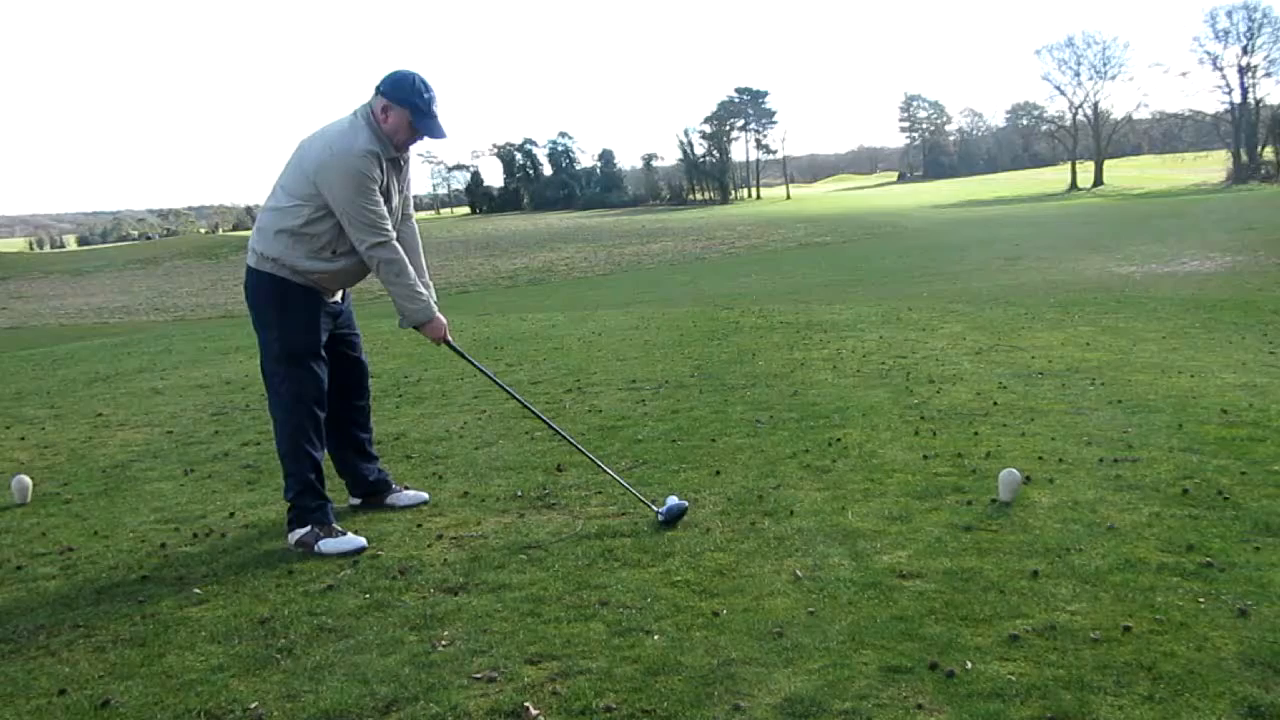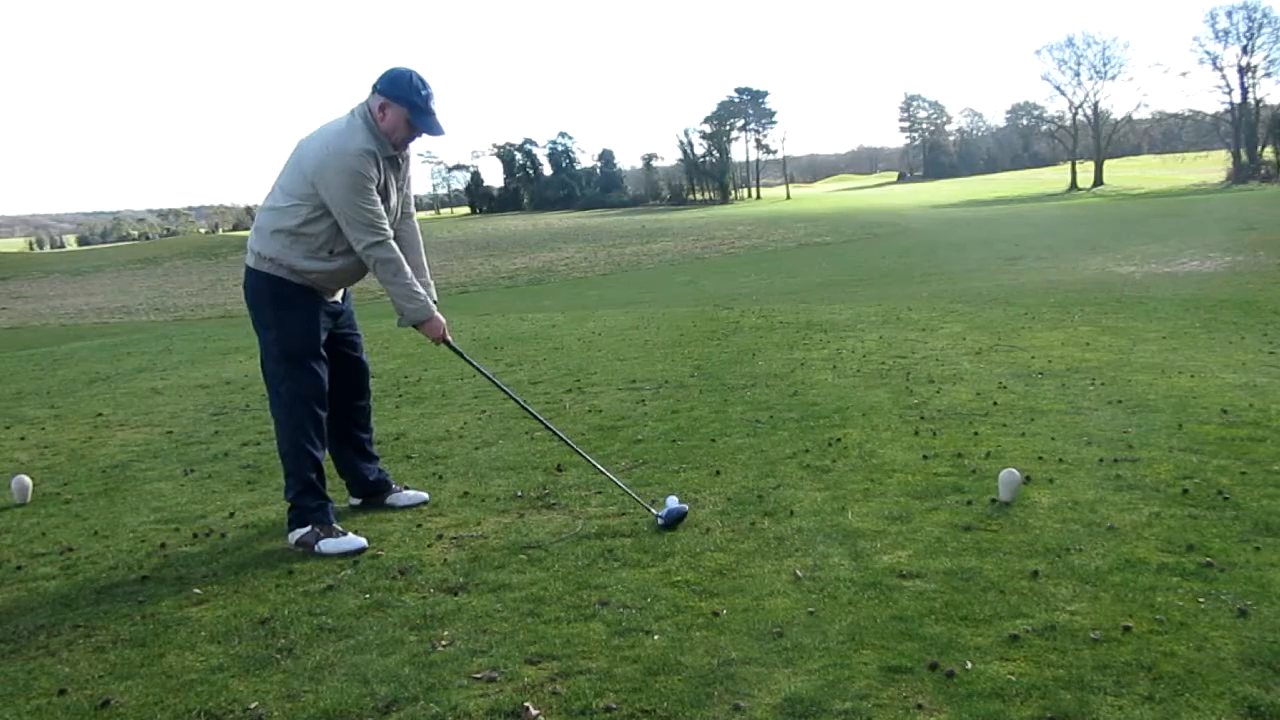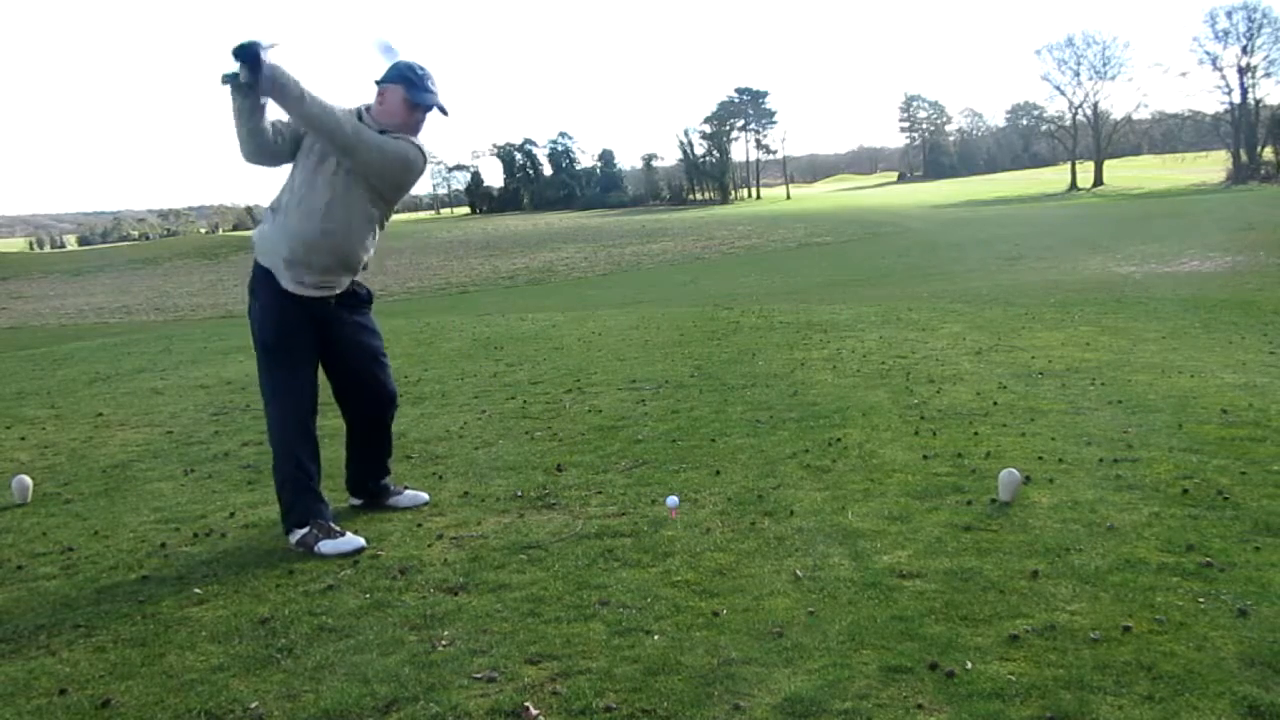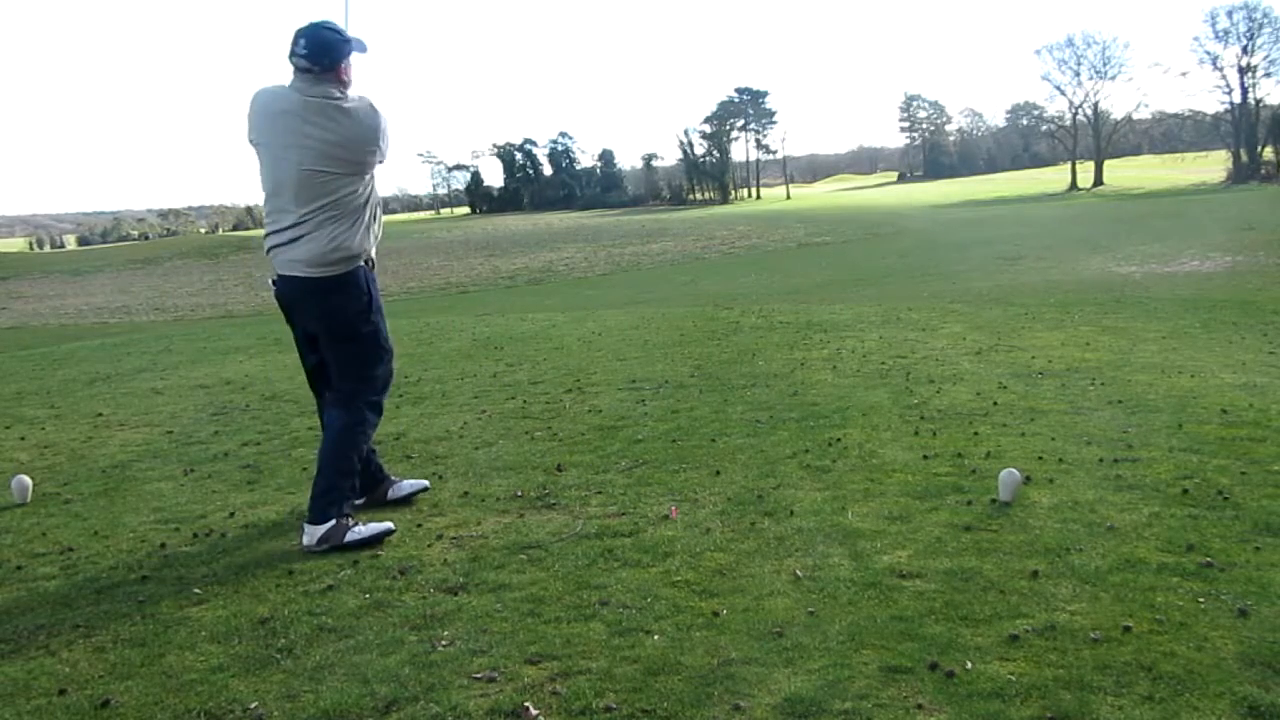
dt=0.7s
person 1, frame 1
left shoulder: (392, 150)
right shoulder: (349, 153)
left elbow: (403, 227)
right elbow: (378, 246)
left wrist: (425, 299)
right wrist: (421, 312)
left hip: (327, 283)
right hip: (284, 283)
left knee: (350, 385)
right knee: (302, 397)
left ankle: (368, 483)
right ankle: (308, 519)
person 1, frame 2
left shoulder: (394, 151)
right shoulder: (346, 153)
left elbow: (403, 227)
right elbow: (375, 245)
left wrist: (425, 297)
right wrist: (419, 311)
left hip: (328, 284)
right hip: (284, 283)
left knee: (350, 384)
right knee: (302, 398)
left ankle: (368, 483)
right ankle: (308, 520)
person 1, frame 3
left shoulder: (408, 155)
right shoulder: (327, 123)
left elbow: (337, 134)
right elbow: (261, 149)
left wrist: (274, 79)
right wrist: (249, 92)
left hip: (340, 293)
right hip: (278, 282)
left knee: (375, 394)
right knee: (292, 407)
left ankle: (370, 486)
right ankle: (305, 520)
person 1, frame 4
left shoulder: (263, 106)
right shoulder: (366, 119)
left hip: (288, 275)
right hip: (340, 275)
left knee: (337, 387)
right knee: (361, 388)
left ankle: (369, 481)
right ankle: (327, 518)
